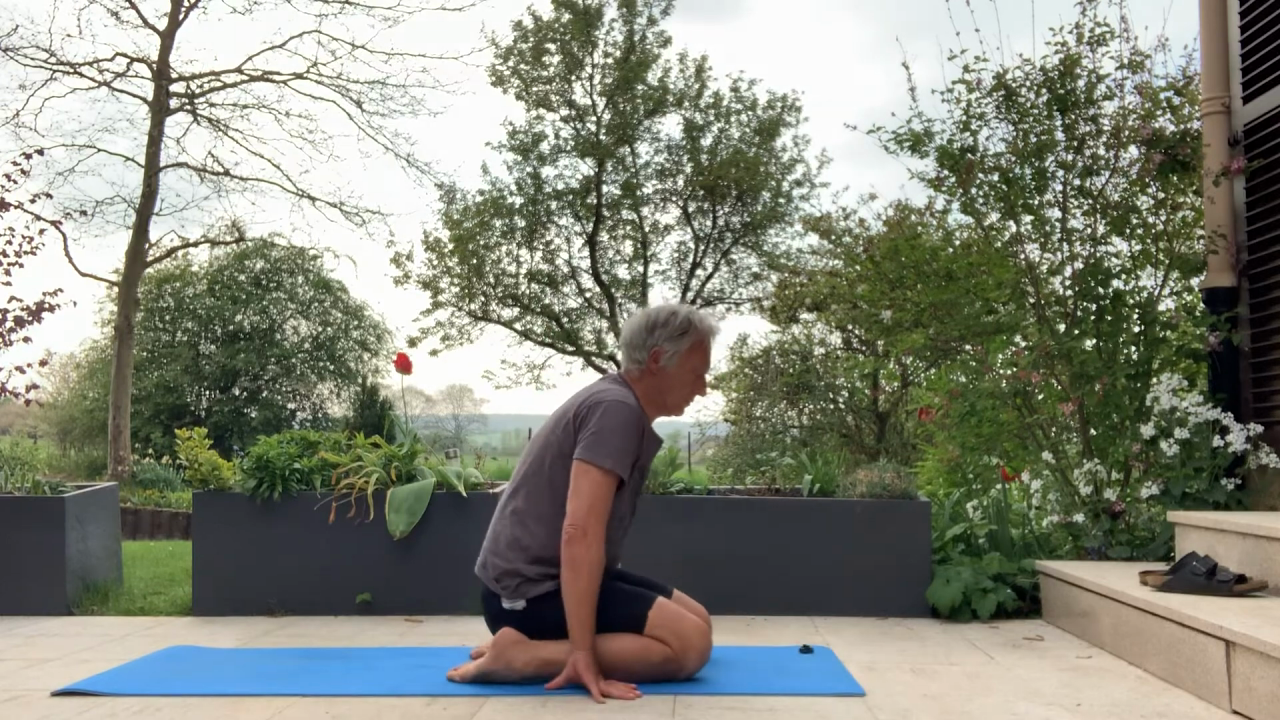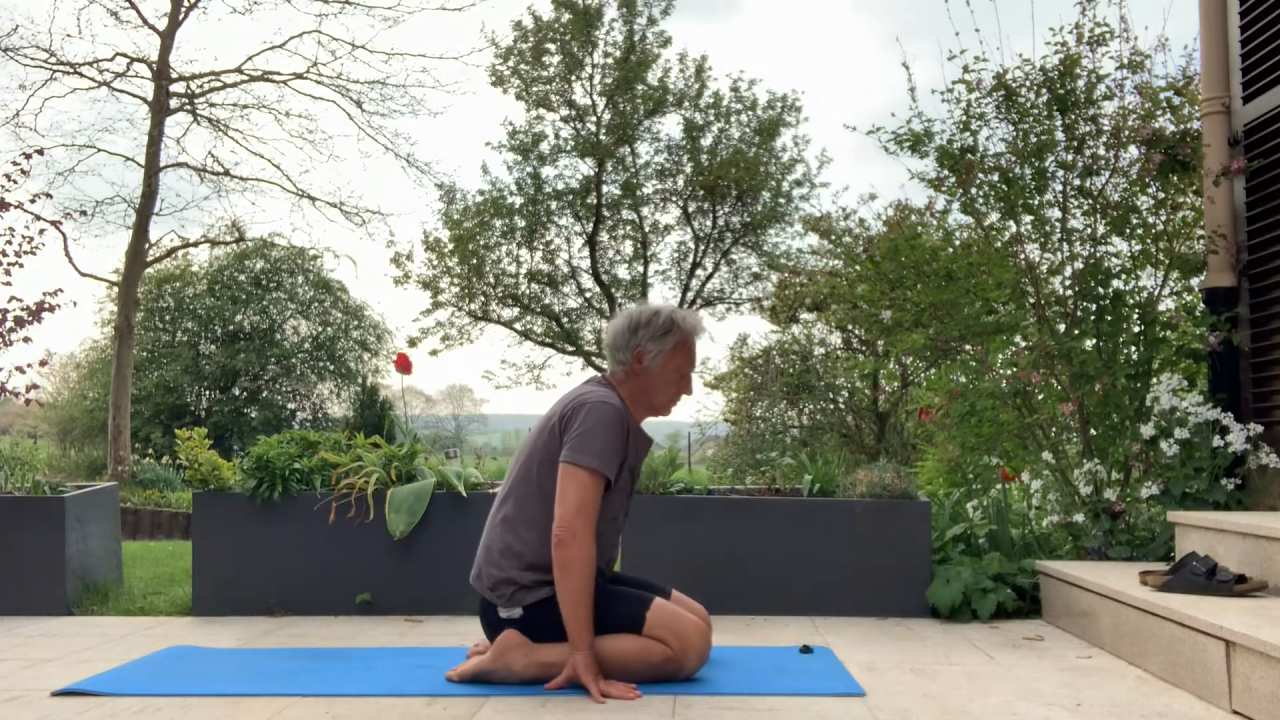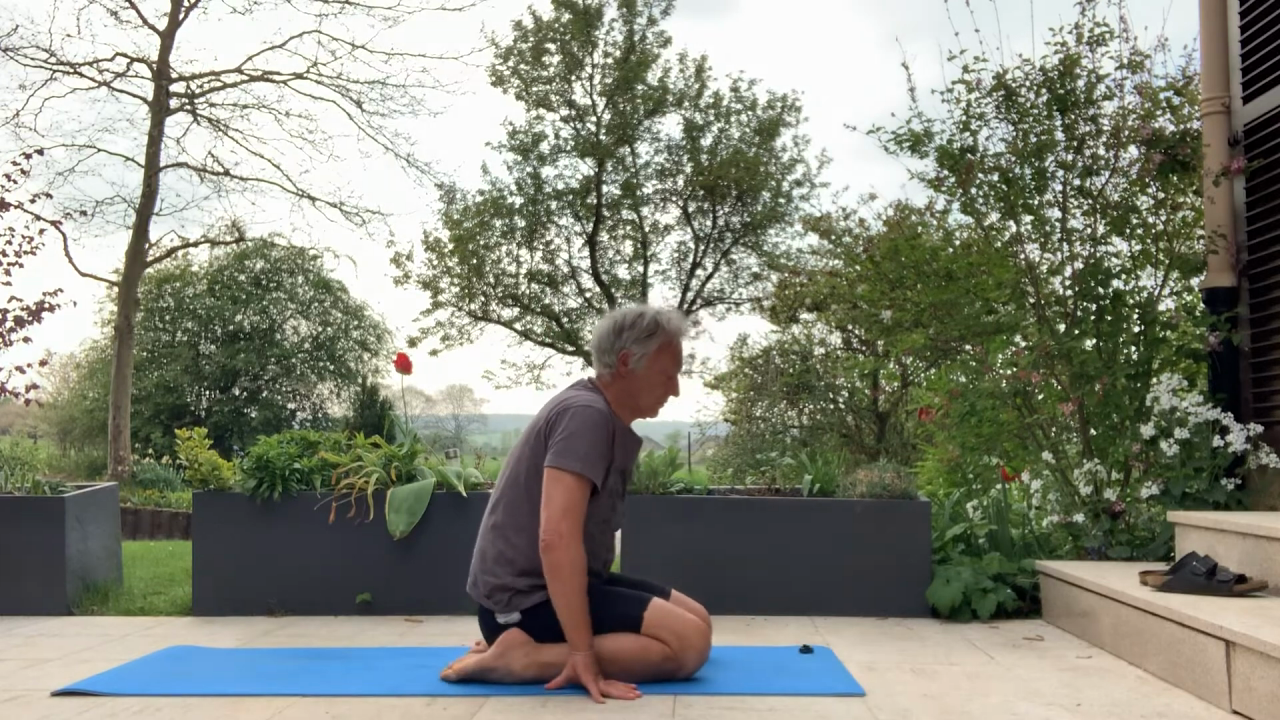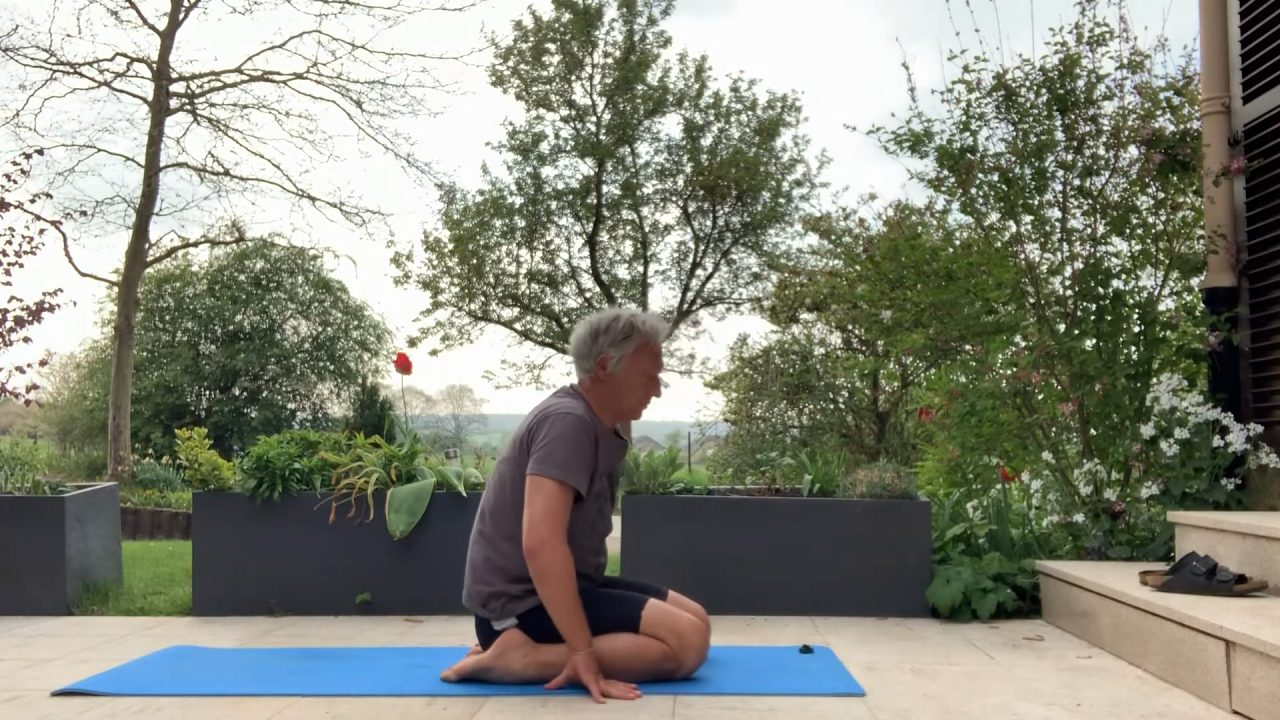
dt=0.2s
person 1, frame 1
left shoulder: (618, 405)
right shoulder: (617, 410)
right elbow: (579, 532)
right wrist: (583, 652)
left hip: (555, 581)
right hip: (530, 592)
left knee: (697, 621)
right knee: (689, 644)
left ankle: (534, 642)
right ankle: (523, 655)
person 1, frame 2
left shoulder: (612, 412)
right shoulder: (602, 411)
right elbow: (569, 535)
right wrist: (583, 653)
left hip: (552, 585)
right hip: (529, 599)
left knee: (695, 621)
right knee: (688, 644)
left ankle: (534, 644)
right ankle: (521, 658)
person 1, frame 3
left shoulder: (607, 418)
right shoulder: (587, 415)
right elbow: (556, 539)
right wrist: (582, 652)
left hip: (556, 590)
right hip: (528, 602)
left knee: (696, 620)
right knee: (688, 643)
left ankle: (537, 645)
right ankle: (523, 658)
person 1, frame 4
left shoulder: (596, 426)
right shoulder: (568, 423)
right elbow: (541, 543)
right wrist: (582, 650)
left hip: (556, 592)
right hip: (521, 607)
left knee: (695, 620)
right knee: (686, 642)
left ankle: (531, 648)
right ankle: (521, 658)
